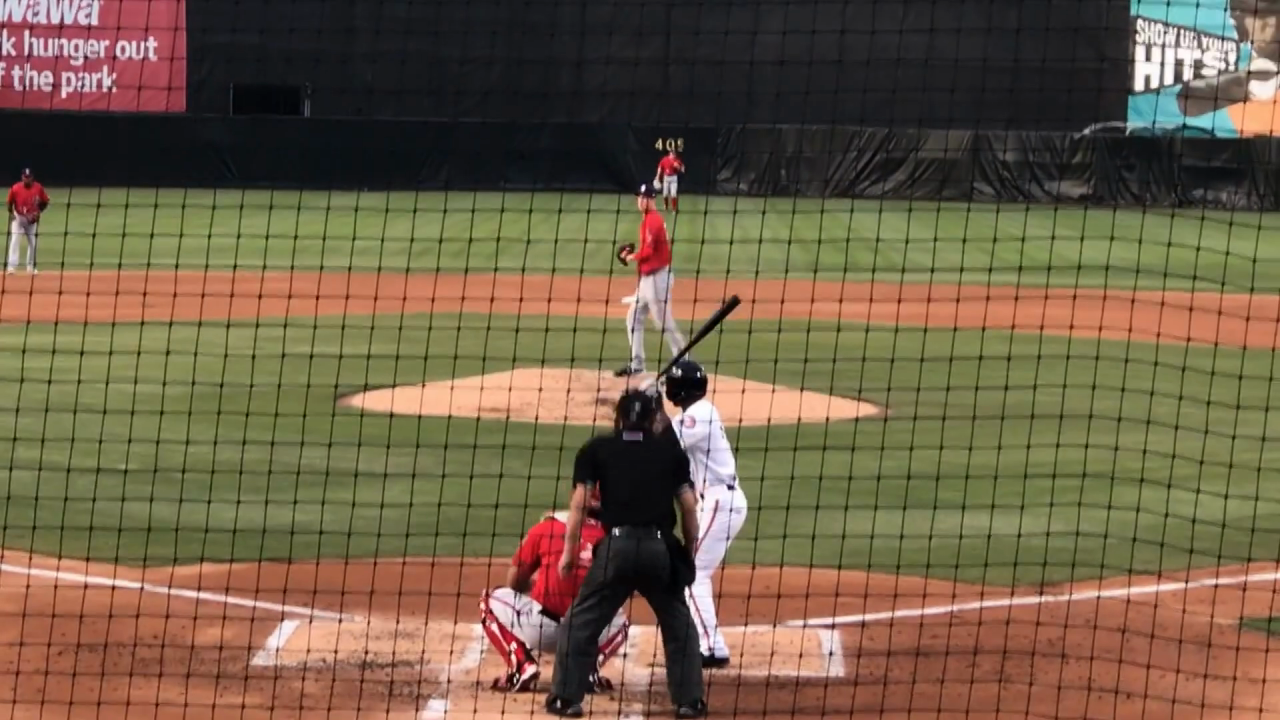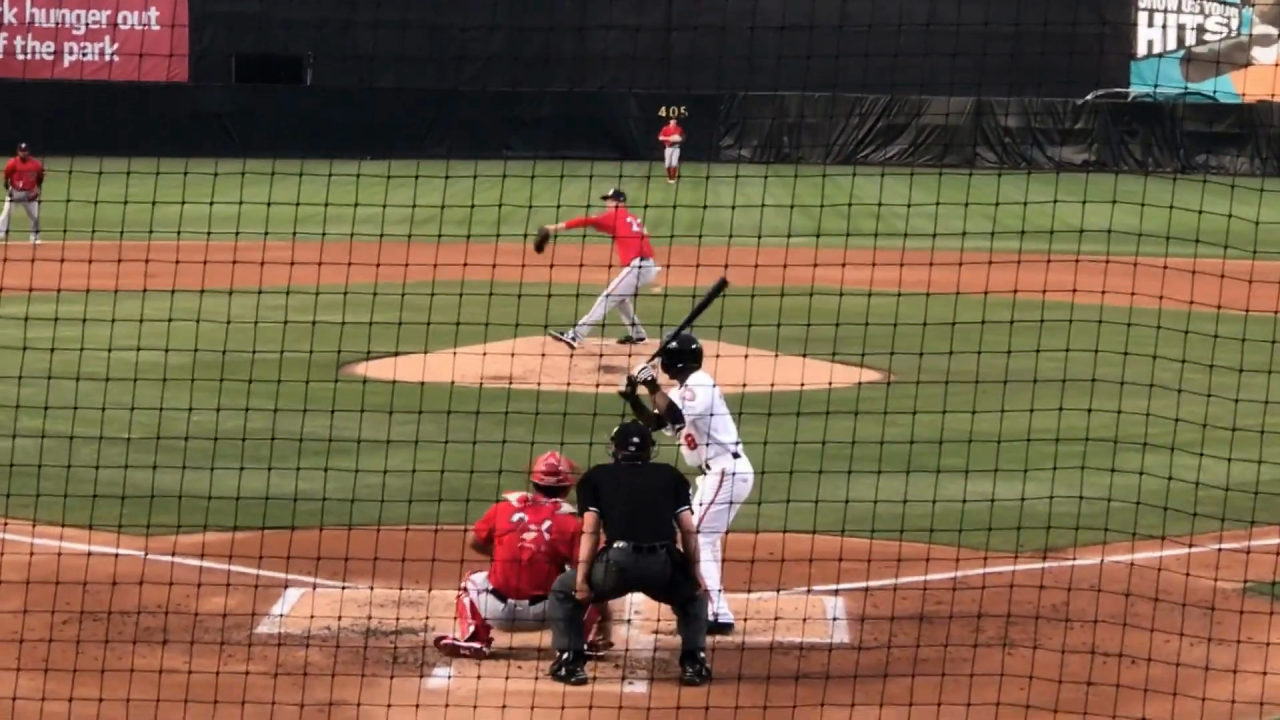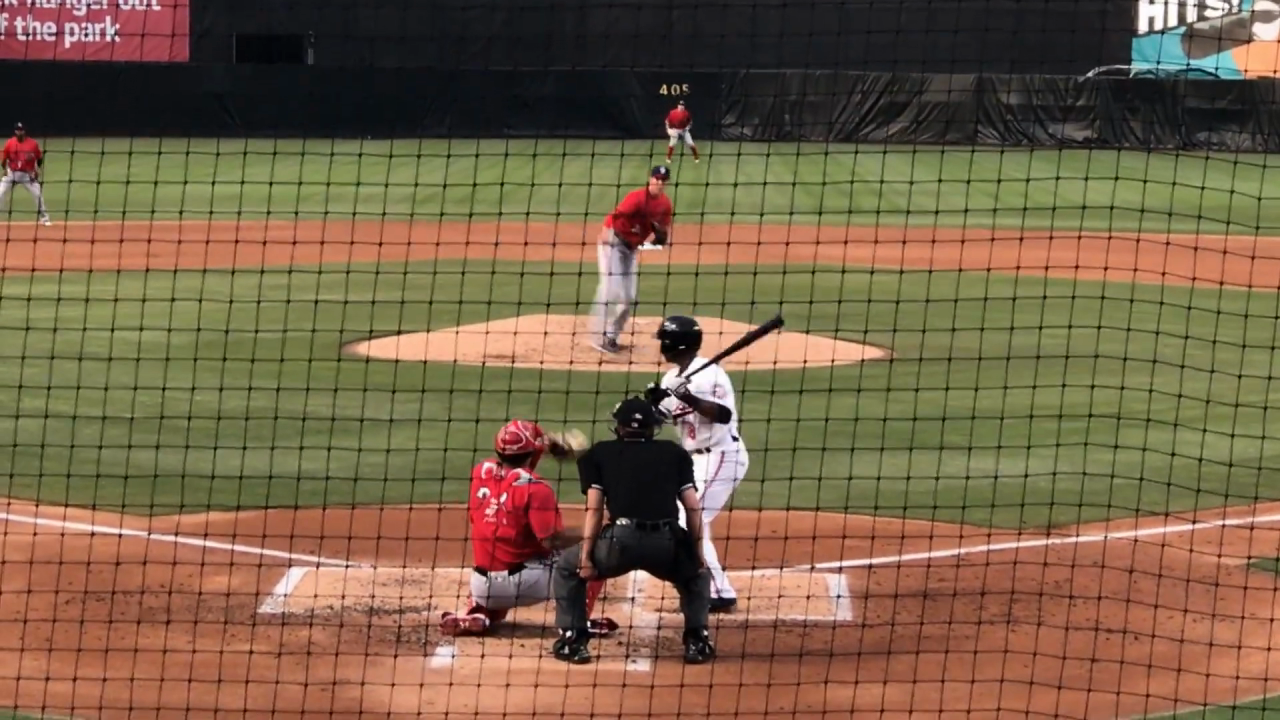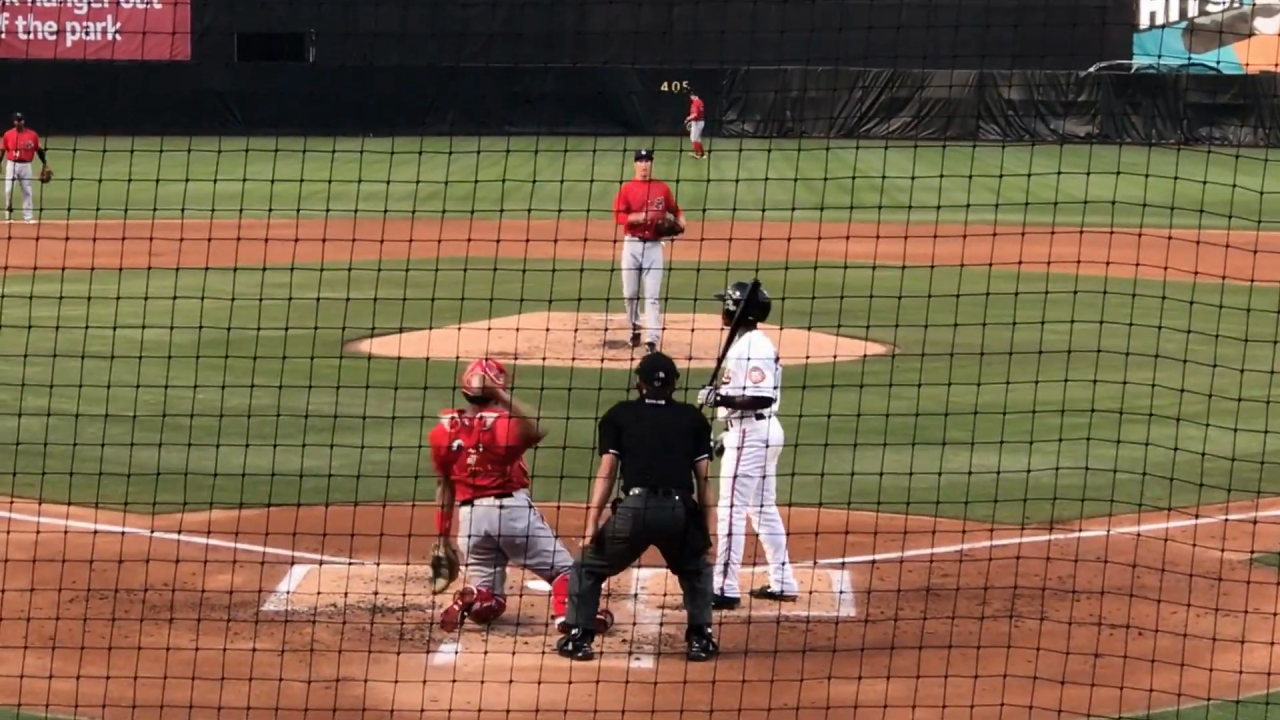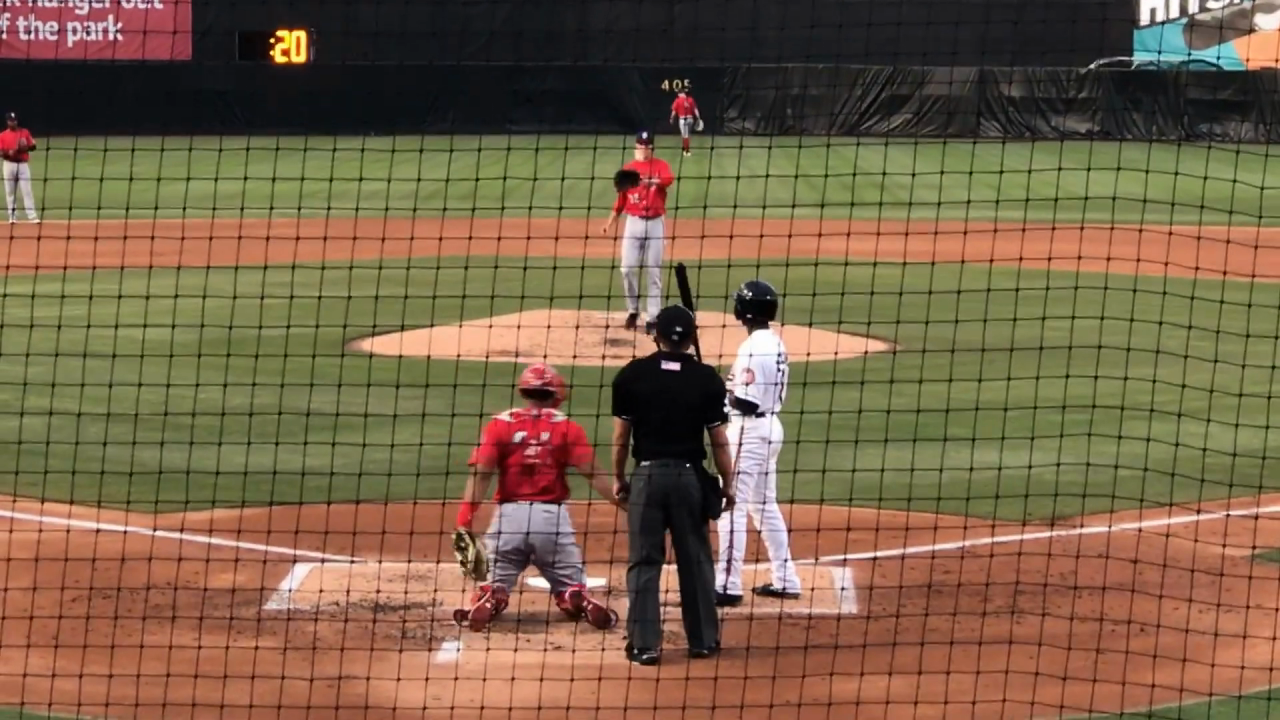
dt=1s
person 1, frame 1
left shoulder: (701, 413)
right shoulder: (692, 415)
left hip: (720, 502)
right hip: (712, 503)
left knee: (692, 574)
right knee: (695, 571)
left ankle: (714, 649)
right ankle: (704, 640)
person 1, frame 2
left shoulder: (700, 384)
right shoulder: (681, 390)
left elbow: (674, 416)
right elbow: (654, 422)
left wrist: (652, 385)
right wrist: (633, 396)
left hip: (728, 472)
right hip: (717, 473)
left knee: (697, 539)
right knee: (702, 537)
left ankle: (718, 616)
right ankle: (706, 602)
person 1, frame 3
left shoulder: (710, 373)
right shoulder: (672, 377)
left elbow: (724, 414)
right elbow: (662, 414)
left wrist: (688, 398)
right wrist: (653, 399)
left hip: (723, 456)
right hip: (703, 458)
left ankle: (719, 592)
right ankle: (706, 577)
person 1, frame 4
left shoulder: (751, 347)
right shoulder: (758, 343)
left elbow: (763, 398)
left wrist: (721, 399)
right wrist: (725, 408)
left hip: (750, 434)
right hip: (764, 431)
left knee: (731, 509)
right knee: (763, 508)
left ankle: (725, 589)
right ankle: (783, 582)
person 1, frame 5
left shoulder: (754, 347)
right shoulder: (775, 343)
left elbow: (747, 403)
right wrist: (726, 391)
left hip: (749, 431)
right hip: (768, 427)
left knee: (732, 507)
right knee: (764, 505)
left ankle: (728, 586)
right ankle: (785, 580)
person 2, frame 1
left shoulder: (597, 448)
right shoulder: (671, 450)
left elbow: (579, 501)
right elbow: (689, 508)
left wrist: (568, 553)
right wrist: (689, 555)
left hip: (617, 545)
right hip: (660, 547)
left knee: (581, 621)
right knee: (678, 624)
person 2, frame 2
left shoulder: (597, 476)
right shoulder: (670, 475)
left elbow: (591, 531)
right elbow: (688, 530)
left wrist: (581, 580)
right wrist: (694, 576)
left hip: (618, 562)
right hip: (663, 566)
left knee: (563, 589)
right knee: (694, 595)
left ankle: (571, 662)
right ankle: (694, 663)
person 2, frame 3
left shoulder: (599, 453)
right shoulder: (674, 452)
left elbow: (594, 508)
right elbow: (692, 508)
left wrist: (585, 557)
right wrist: (695, 555)
left hip: (621, 540)
right hip: (666, 543)
left knee: (567, 567)
right knee: (696, 573)
left ankle: (573, 640)
right ankle: (697, 640)
person 2, frame 4
left shoulder: (620, 414)
right shoulder: (693, 417)
left elbow: (607, 472)
right elbow: (703, 478)
left wrist: (592, 521)
right wrist: (703, 524)
left hip: (636, 507)
right hip: (679, 509)
left knee: (589, 566)
right knee: (696, 570)
left ankle: (579, 637)
right ankle: (700, 638)
person 2, frame 5
left shoulder: (632, 374)
right shoulder: (707, 378)
left elbow: (621, 437)
right elbow: (719, 440)
left wrist: (618, 477)
right wrist: (727, 484)
left hip: (647, 476)
right hip: (689, 477)
left knee: (644, 563)
right knee: (696, 561)
left ankle: (645, 643)
right ankle: (703, 640)
person 3, frame 1
left shoulder: (550, 526)
left elbow: (514, 581)
left hip: (540, 628)
left knee: (492, 600)
right knee: (620, 620)
left ankle: (522, 665)
person 3, frame 2
left shoulder: (504, 508)
right shoulder: (570, 524)
left elbow: (476, 542)
right wrist: (604, 616)
left hip: (497, 611)
right hip: (542, 613)
left knee: (472, 582)
left ankle: (472, 640)
person 3, frame 3
left shoulder: (481, 473)
right shoulder: (534, 487)
right elbow: (551, 540)
left wrist: (546, 447)
left hip: (483, 587)
right hip: (526, 583)
left ankle: (477, 615)
person 3, frame 4
left shoulder: (445, 426)
right shoulder: (500, 421)
left elbow: (445, 486)
right elbow: (532, 434)
left wrist: (443, 534)
right wrist: (507, 400)
left hip: (469, 519)
right hip: (511, 510)
left knee: (488, 600)
right knee: (563, 568)
left ankle: (464, 603)
right ankle: (567, 614)
person 3, frame 5
left shoulder: (501, 424)
right shoulder: (566, 426)
left elbow: (480, 473)
right elbow: (594, 474)
left wrist: (464, 522)
left hip: (510, 516)
right hip: (552, 517)
left knee: (492, 589)
right knee: (570, 589)
left ankle: (489, 601)
right ankle: (579, 600)
person 4, frame 1
left shoulder: (650, 221)
right shoulder: (655, 218)
left elbow: (648, 252)
left wrist: (632, 257)
right wrist: (635, 254)
left hip: (656, 277)
right hip: (648, 277)
left knee: (665, 325)
right knee: (634, 318)
right ankle: (637, 363)
person 4, frame 2
left shoulder: (613, 218)
right shoulder: (635, 221)
left elbow: (588, 221)
left wrist: (559, 226)
left hip: (638, 268)
right hip: (648, 267)
left knee: (606, 300)
right knee: (619, 298)
left ankle: (574, 336)
right ankle: (637, 333)
person 4, frame 3
left shoulder: (665, 204)
right shoulder: (637, 197)
left elbow: (664, 226)
right elbow: (616, 215)
left wrist: (662, 234)
right wrist: (605, 233)
left hip: (630, 249)
right hip: (614, 242)
left knee: (629, 299)
right knee: (611, 290)
left ankle: (611, 335)
right ankle: (600, 336)
person 4, frame 4
left shoulder: (662, 187)
right shoulder: (626, 189)
left elbow: (673, 209)
right elbow: (619, 217)
left wrist: (680, 219)
right wrist: (639, 217)
left hip: (654, 245)
right hip: (632, 244)
left knee: (652, 294)
right knee: (630, 293)
left ankle: (653, 340)
right ankle: (635, 330)
person 4, frame 5
left shoulder: (660, 165)
right shoulder: (628, 168)
left elbow: (668, 178)
right elbow: (622, 197)
left wrist: (651, 181)
right wrist: (611, 220)
left hip: (654, 224)
right hip: (633, 223)
left knee: (653, 272)
right knee: (627, 269)
left ankle: (652, 319)
right ankle: (633, 310)
